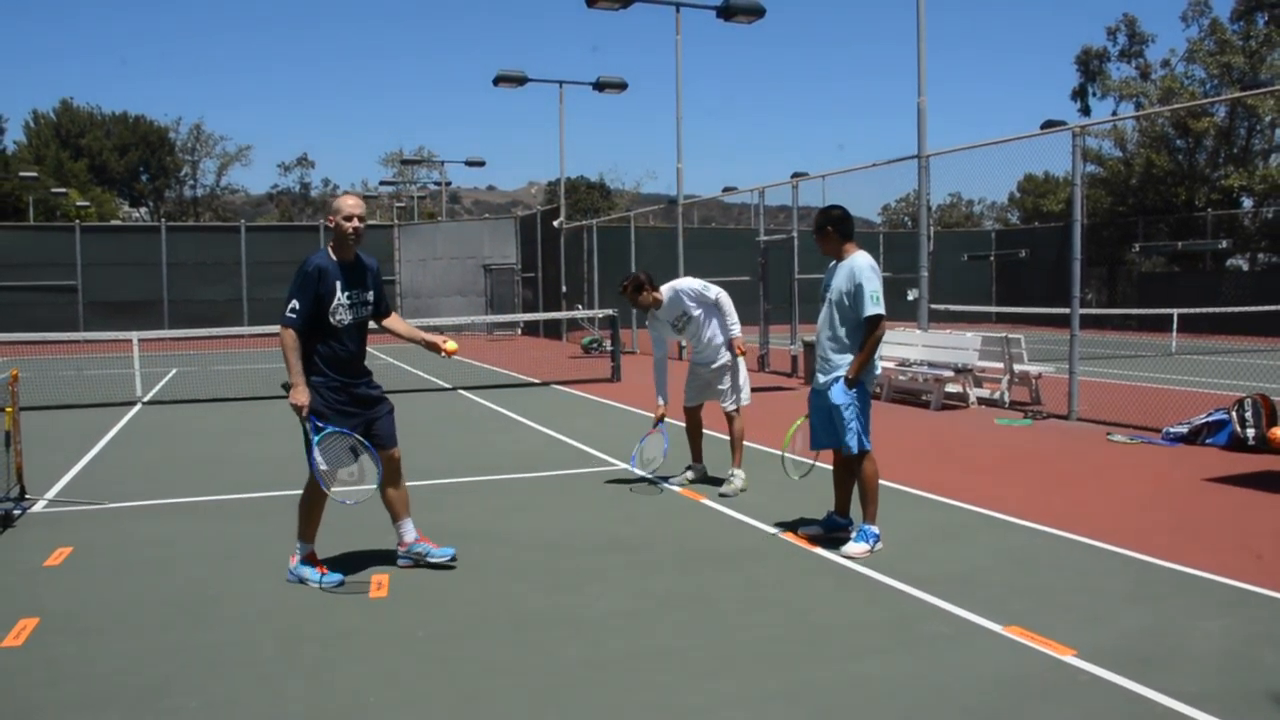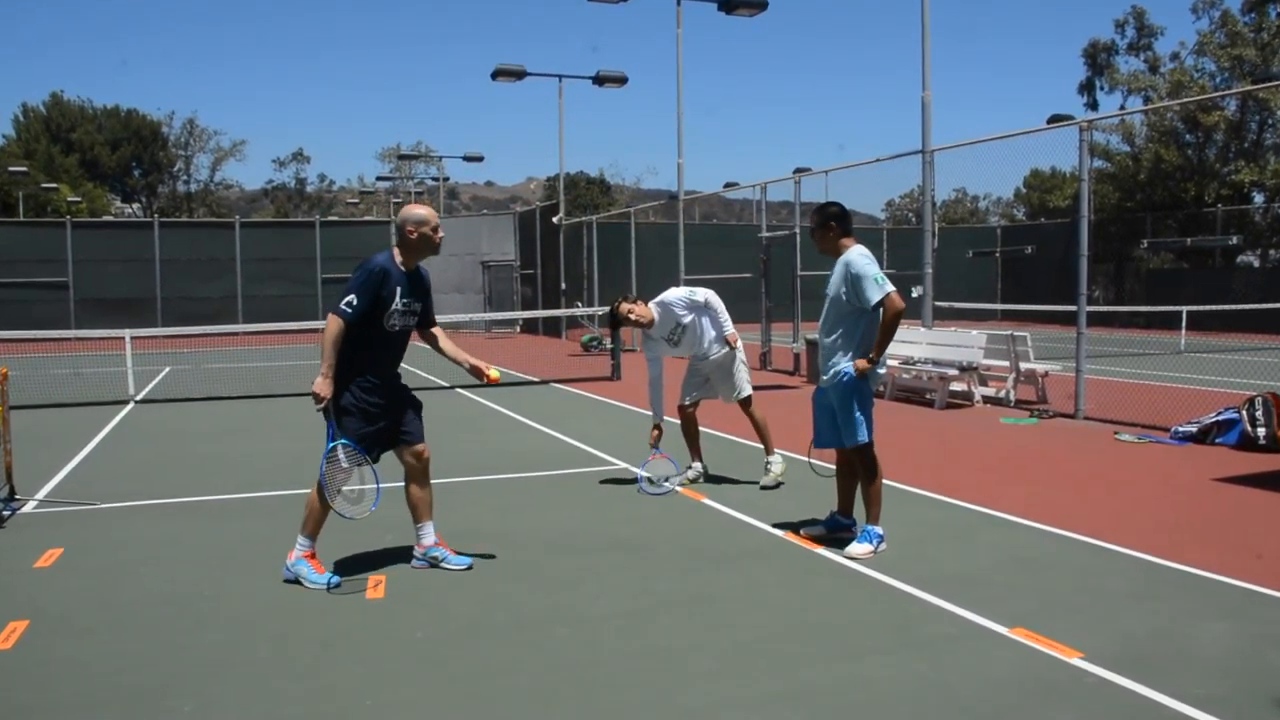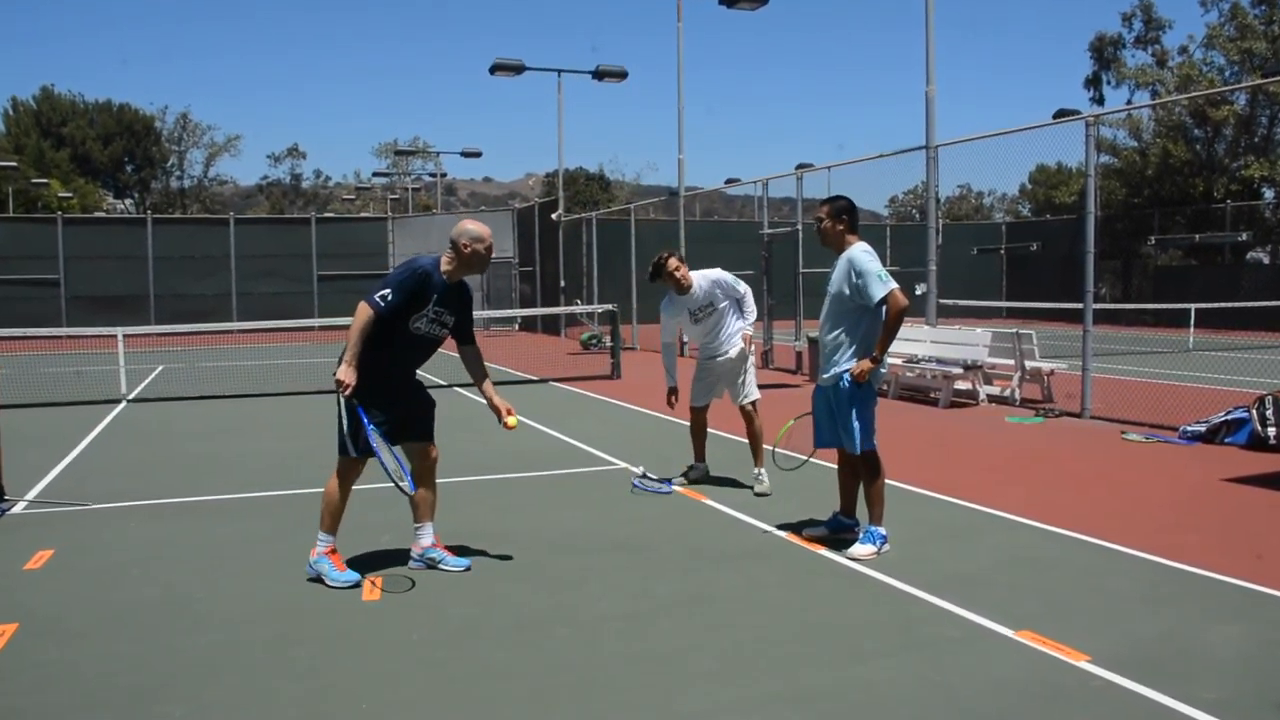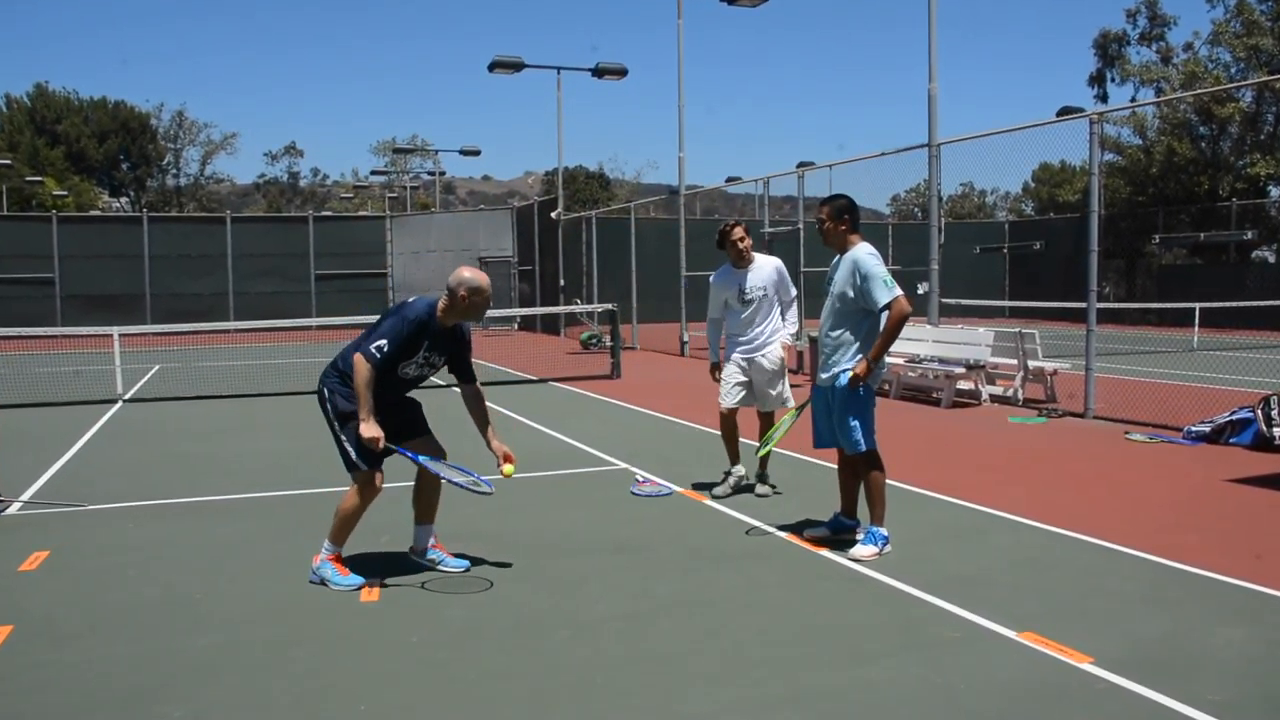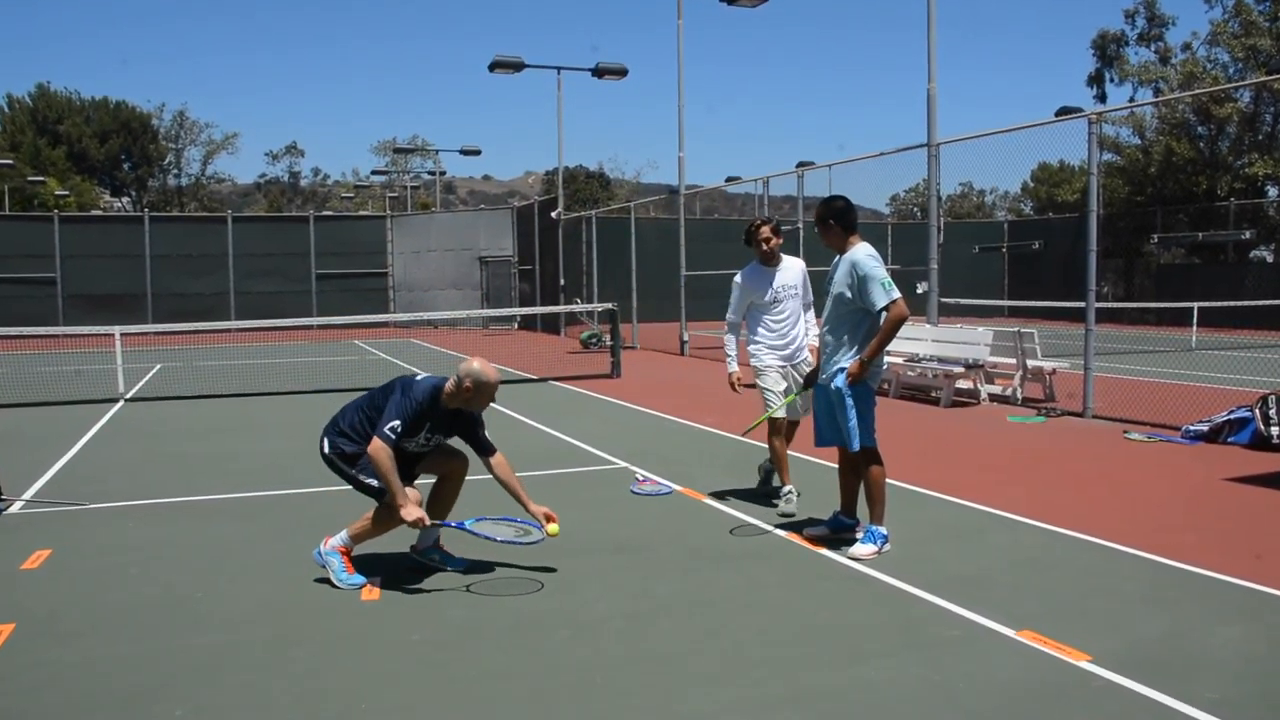
dt=0.4s
person 1, frame 1
left shoulder: (862, 267)
right shoulder: (835, 268)
left elbow: (876, 328)
left wrist: (852, 374)
right wrist: (821, 371)
left hip: (847, 379)
right hip: (825, 378)
left knee: (858, 452)
right knee: (839, 451)
left ankle: (869, 529)
right ankle: (840, 518)
person 1, frame 2
left shoulder: (857, 260)
right shoulder: (841, 263)
left elbow: (895, 305)
left wrist: (872, 357)
left hip: (851, 374)
right hip: (832, 374)
left knee: (861, 449)
right knee: (843, 450)
left ankle: (873, 530)
right ankle: (843, 518)
person 1, frame 3
left shoulder: (859, 257)
right shoulder: (842, 260)
left elbow: (898, 303)
left wrist: (875, 357)
left hip: (852, 375)
right hip: (831, 374)
left knee: (862, 451)
right knee: (844, 450)
left ankle: (876, 531)
right ankle: (846, 519)
person 1, frame 4
left shoulder: (863, 259)
right shoulder: (840, 260)
left elbow: (901, 309)
left wrist: (870, 361)
left hip: (851, 375)
right hip: (830, 373)
left knee: (863, 451)
right knee: (844, 451)
left ankle: (878, 532)
right ankle: (847, 520)
person 1, frame 5
left shoulder: (862, 259)
right shoulder: (842, 260)
left elbow: (898, 311)
left wrist: (864, 360)
right wrist: (819, 366)
left hip: (851, 375)
right hip: (831, 374)
left knee: (864, 449)
right knee: (845, 449)
left ankle: (877, 530)
right ankle: (846, 518)
person 2, frame 1
left shoulder: (369, 267)
right shoulder: (315, 269)
left elbow: (384, 315)
right elbow: (289, 328)
left wrist: (423, 338)
right wrist: (298, 384)
left hip: (361, 383)
right hip: (324, 390)
left knee: (391, 458)
left ankle: (409, 543)
right ankle: (302, 559)
person 2, frame 2
left shoulder: (420, 278)
right shoulder: (376, 270)
left elbow: (428, 329)
right elbow: (337, 320)
left wrist: (466, 360)
right wrist: (326, 376)
left hip: (390, 385)
right hip: (355, 388)
left knee: (418, 457)
left ankle: (427, 546)
right ankle: (301, 557)
person 2, frame 3
left shoulder: (462, 293)
right shoulder: (419, 272)
left elbow: (468, 348)
right elbow: (367, 308)
left wrist: (491, 396)
right wrist: (349, 364)
left hip: (403, 380)
right hip: (365, 378)
left knee: (426, 457)
right knee: (352, 463)
left ankle: (424, 546)
right ankle: (323, 553)
person 2, frame 4
left shoulder: (458, 335)
right shoulder: (413, 316)
left elbow: (470, 389)
right elbow: (362, 359)
left wrist: (492, 440)
right wrist: (367, 419)
left hip: (387, 395)
right hip: (346, 391)
left knee: (434, 457)
right knee: (370, 481)
left ankle: (424, 547)
right ankle: (326, 560)
person 2, frame 5
left shoulder: (464, 413)
right shoulder: (417, 395)
left elbow: (492, 458)
right elbow: (377, 449)
left wrist: (529, 505)
right wrist: (404, 503)
right hip: (344, 445)
left knee: (457, 464)
right knee: (411, 502)
left ankle: (426, 546)
right ankle: (334, 549)
person 3, frame 1
left shoulder: (682, 288)
right shoulder: (654, 321)
left elbow: (721, 296)
right elbow: (660, 360)
left wrist: (735, 333)
right wrist: (661, 401)
left hip: (724, 353)
right hip: (699, 360)
left knee: (732, 411)
right knee: (691, 411)
left ankle: (737, 473)
right ankle: (697, 466)
person 3, frame 2
left shoulder: (669, 300)
right shoulder: (650, 342)
left elbow: (709, 296)
right elbow: (655, 379)
left wrist: (728, 330)
right wrist: (657, 421)
left hip: (725, 350)
right hip: (699, 361)
left knee: (746, 404)
right knee: (685, 410)
left ankle: (773, 459)
right ankle: (697, 466)
person 3, frame 3
left shoulder: (714, 278)
right shoulder: (669, 308)
left elbow: (745, 293)
right elbow: (668, 344)
left wrist: (748, 328)
right wrist: (671, 382)
left hip: (736, 350)
right hip: (708, 358)
left knee: (749, 409)
right knee: (697, 411)
left ankle: (760, 471)
right ankle: (699, 467)
person 3, frame 4
left shoulder: (774, 266)
right shoulder: (719, 279)
left elbow: (791, 301)
right elbow: (715, 319)
left wrist: (787, 337)
right wrist: (714, 358)
left hip: (770, 353)
right hip: (736, 355)
left knee: (766, 415)
right knee: (726, 411)
left ankle: (762, 473)
right ankle: (736, 471)
person 3, frame 5
left shoulder: (798, 267)
right shoulder: (745, 279)
right elbow: (732, 325)
left wrist: (812, 340)
right wrist: (732, 365)
left hip: (800, 357)
right hip: (767, 359)
left knee: (794, 421)
right knee: (777, 422)
left ankle: (769, 465)
right ankle: (788, 489)
